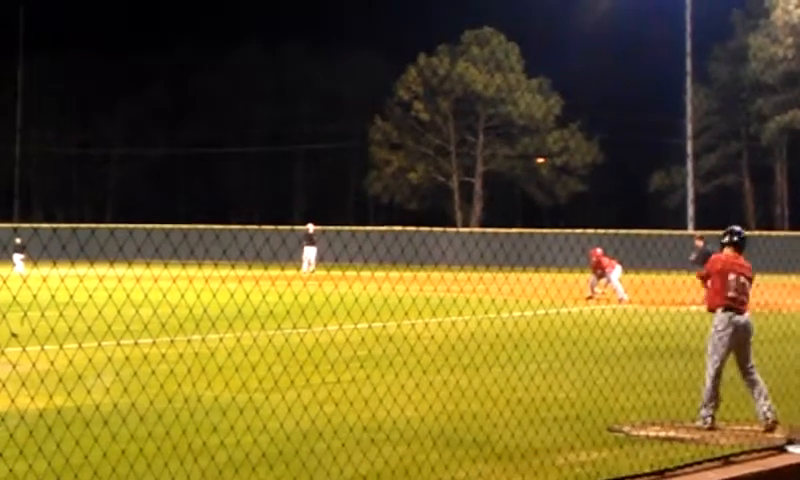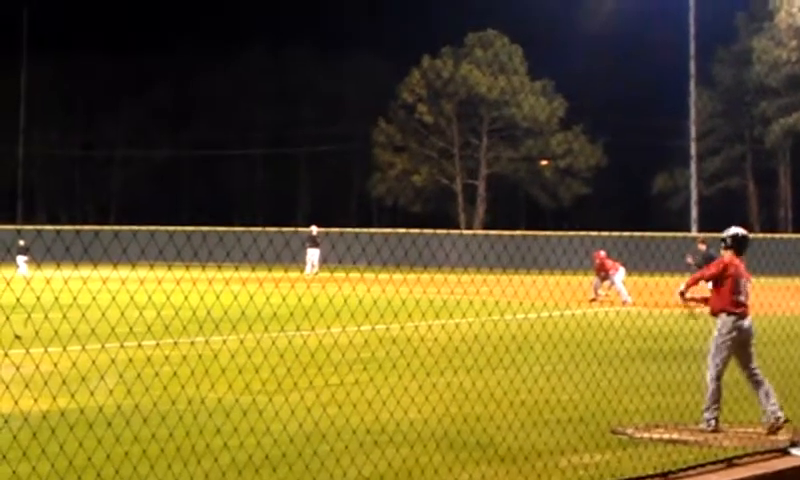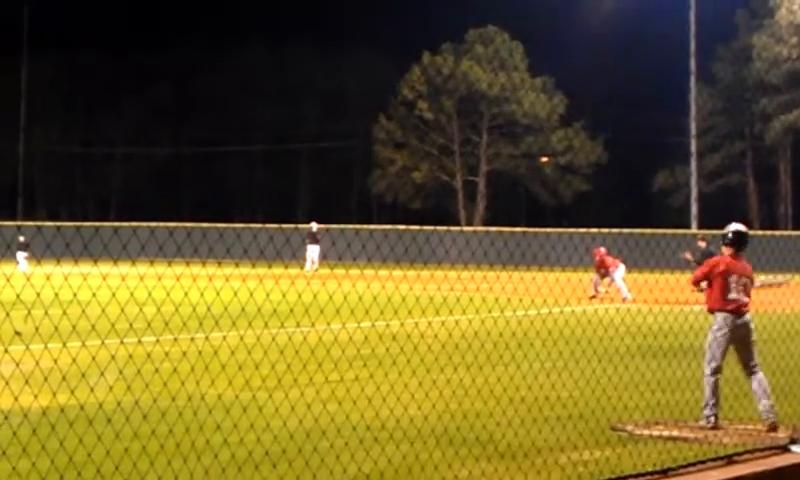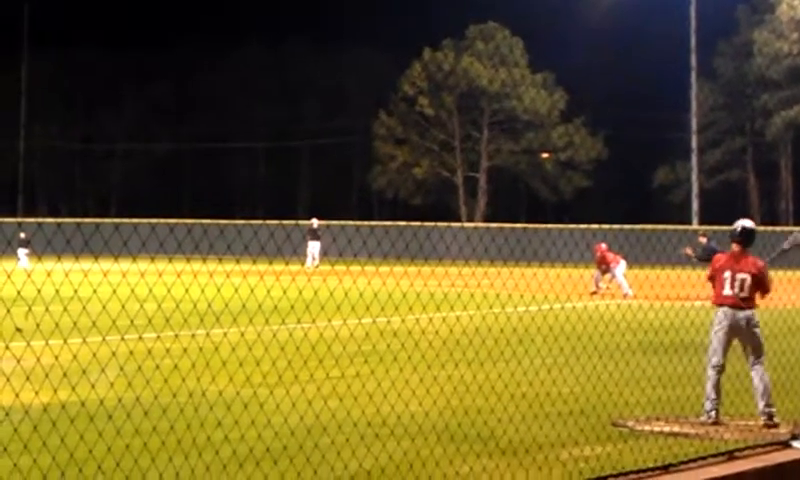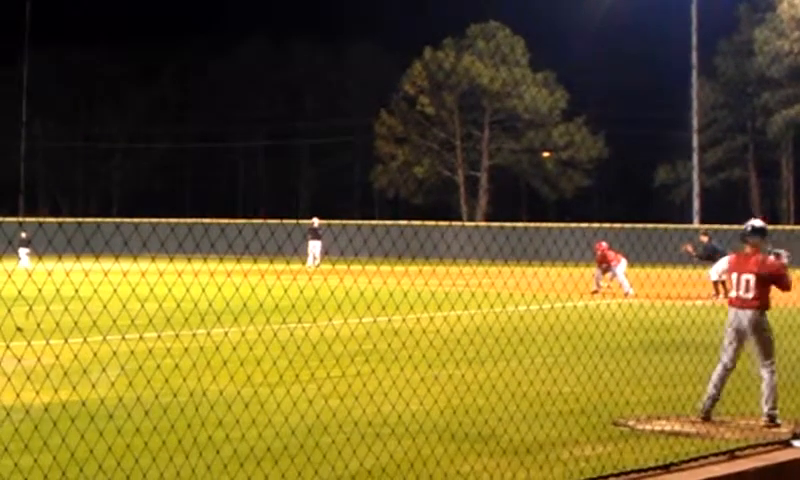
dt=0.2s
person 1, frame 1
left shoulder: (718, 259)
right shoulder: (748, 268)
left elbow: (703, 276)
left wrist: (713, 285)
left hip: (725, 319)
right hip: (744, 319)
left knee: (713, 370)
right knee: (749, 370)
left ankle: (707, 418)
right ankle: (767, 414)
person 1, frame 2
left shoulder: (725, 264)
right shoulder: (742, 269)
left elbow: (701, 275)
left wrist: (684, 288)
right wrist: (696, 299)
left hip: (728, 323)
right hip: (745, 323)
left knee: (714, 373)
right knee: (753, 372)
left ankle: (711, 420)
right ankle: (775, 414)
person 1, frame 3
left shoulder: (717, 262)
right shoulder: (747, 268)
left elbow: (695, 279)
left wrist: (707, 286)
left hip: (723, 320)
right hip: (744, 320)
left knee: (712, 370)
right knee: (753, 369)
left ankle: (710, 417)
right ankle: (769, 414)
person 1, frame 4
left shoulder: (719, 259)
right shoulder: (757, 264)
left elbow: (710, 278)
right elbow: (764, 291)
left hip: (724, 314)
right hip: (747, 316)
left knee: (715, 365)
right knee: (757, 365)
left ankle: (711, 412)
right ankle: (767, 413)
person 1, frame 5
left shoulder: (732, 260)
right shoulder: (767, 263)
right elbow: (786, 286)
right wrist: (782, 263)
left hip: (734, 315)
right hip: (755, 317)
left knee: (726, 363)
right knee: (767, 366)
left ankle: (707, 406)
right ankle: (769, 414)
